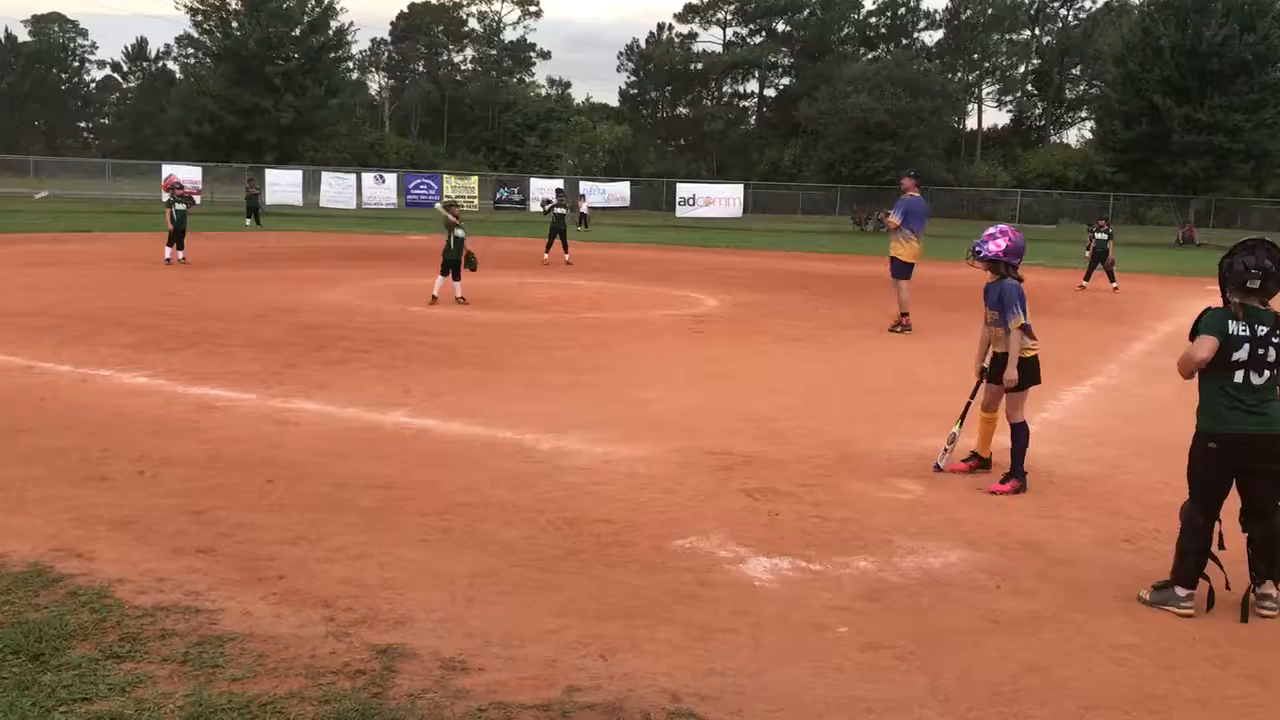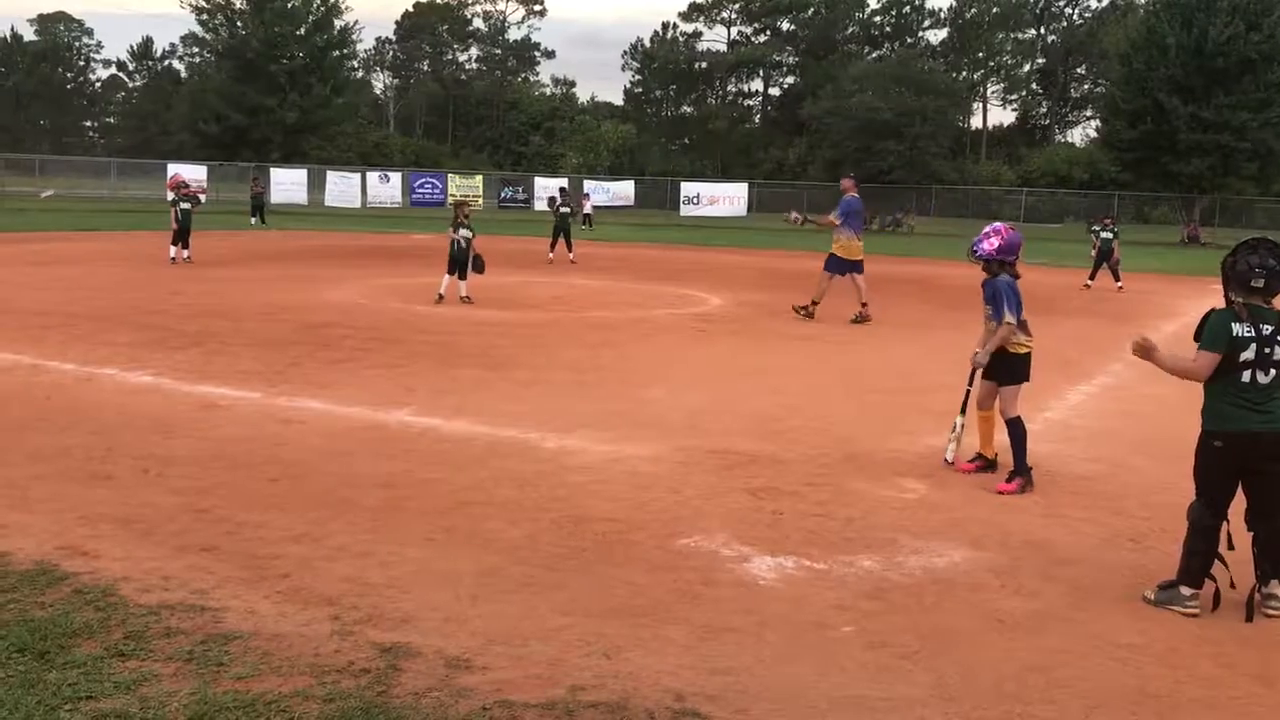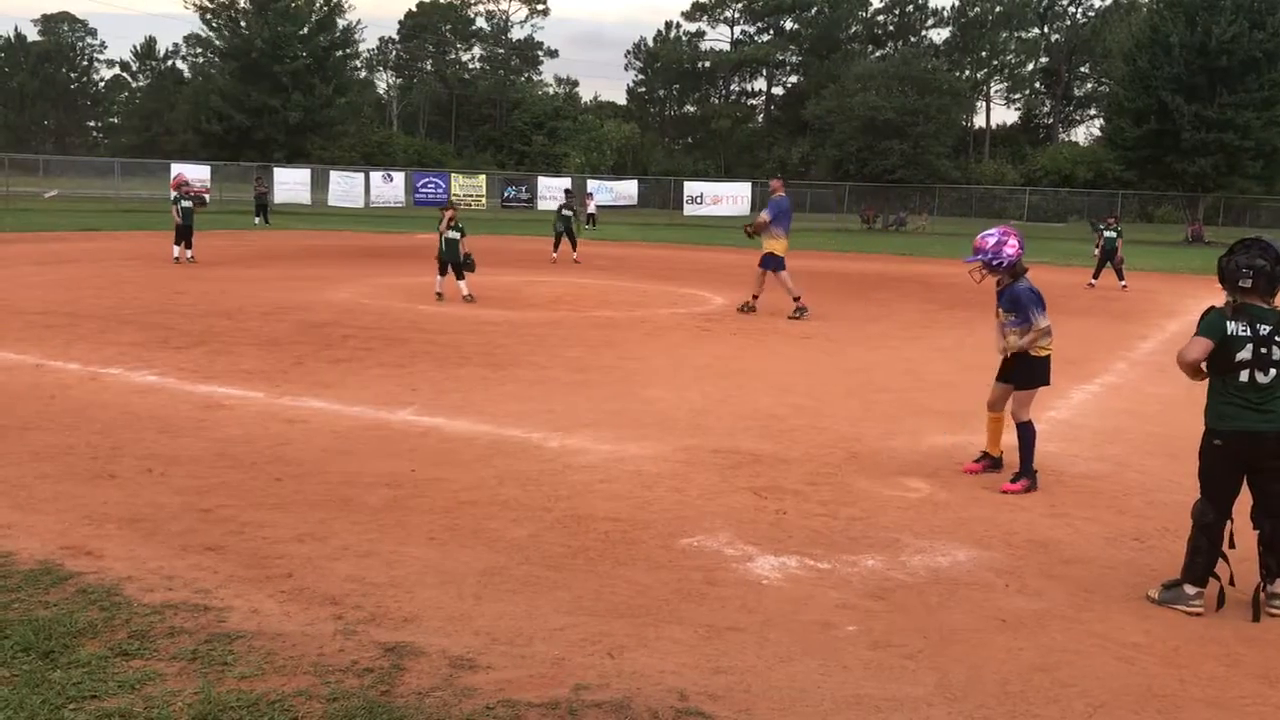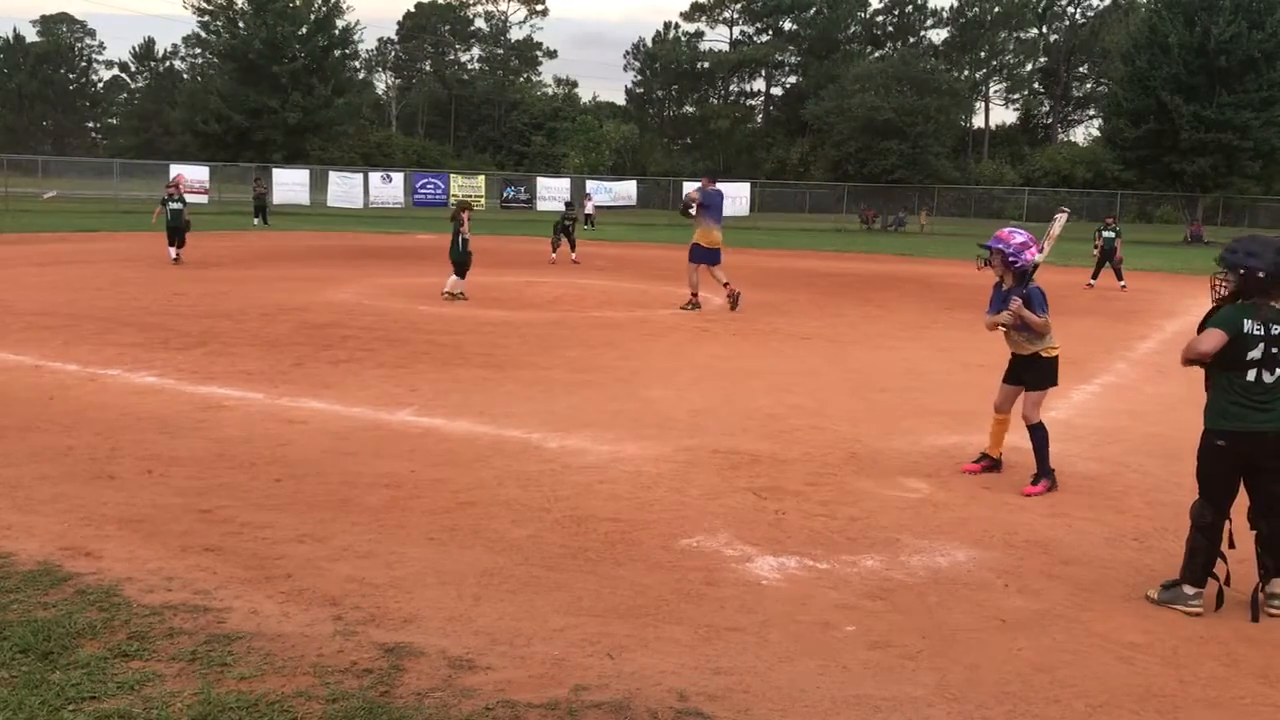
dt=0.7s
person 1, frame 1
left shoulder: (1219, 318)
left elbow: (1199, 354)
left wrist: (1185, 367)
left hip: (1218, 434)
left knee: (1200, 512)
left ankle: (1182, 589)
person 1, frame 2
left shoulder: (1223, 320)
left elbow: (1199, 370)
left wrist: (1154, 353)
left hip: (1224, 434)
left knee: (1208, 512)
left ankle: (1187, 590)
person 1, frame 3
left shoulder: (1220, 318)
left elbow: (1188, 356)
left wrist: (1197, 371)
left hip: (1226, 433)
left knee: (1212, 511)
left ankle: (1191, 588)
person 1, frame 4
left shoulder: (1233, 313)
left elbow: (1205, 346)
left wrist: (1186, 356)
left hip: (1226, 432)
left knee: (1211, 510)
left ankle: (1190, 589)
person 2, frame 1
left shoulder: (1010, 288)
right shoulder: (991, 285)
left elbow: (1017, 329)
left wrist: (1012, 367)
right wrist: (980, 360)
left hip: (1020, 358)
right hip: (1000, 355)
left knee: (1014, 414)
right knee: (988, 406)
left ankle: (1017, 476)
right ankle: (982, 456)
person 2, frame 2
left shoulder: (1002, 283)
right shoulder: (992, 281)
left elbow: (1008, 326)
left wrist: (985, 353)
right wrist: (980, 348)
left hip: (1014, 353)
right hip: (998, 352)
left knee: (1008, 410)
right knee: (983, 403)
left ankle: (1022, 473)
right ankle: (986, 456)
person 2, frame 3
left shoulder: (1023, 290)
right shoulder: (1002, 286)
left elbow: (1042, 328)
left wrist: (1018, 345)
right wrist: (1001, 341)
left hip: (1032, 356)
right hip: (1013, 356)
left knee: (1019, 412)
right knee: (994, 404)
left ankle: (1027, 475)
right ankle: (992, 456)
person 2, frame 4
left shoulder: (1031, 292)
right shoulder: (999, 288)
left elbow: (1045, 328)
right elbow: (989, 323)
left wrist: (1022, 312)
right wrist: (999, 318)
left hip: (1041, 358)
right hip: (1019, 356)
left knee: (1030, 414)
right knee: (1001, 406)
left ankle: (1045, 476)
right ankle: (992, 457)
